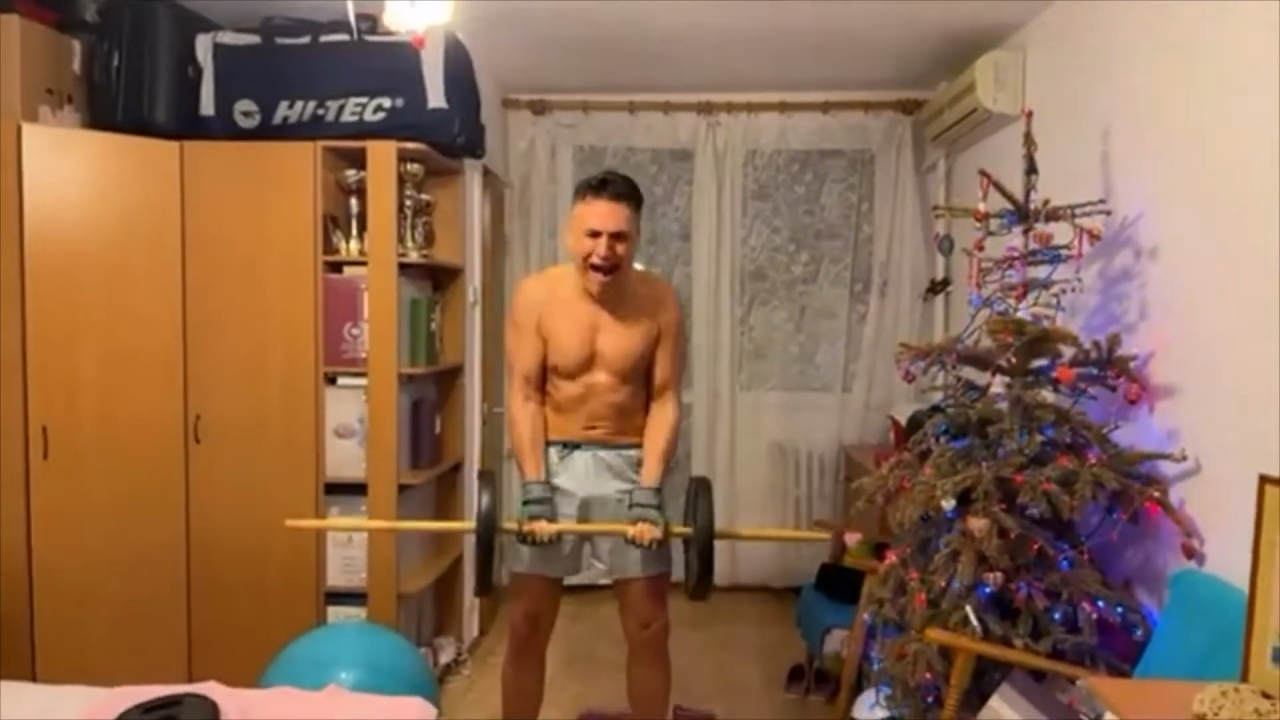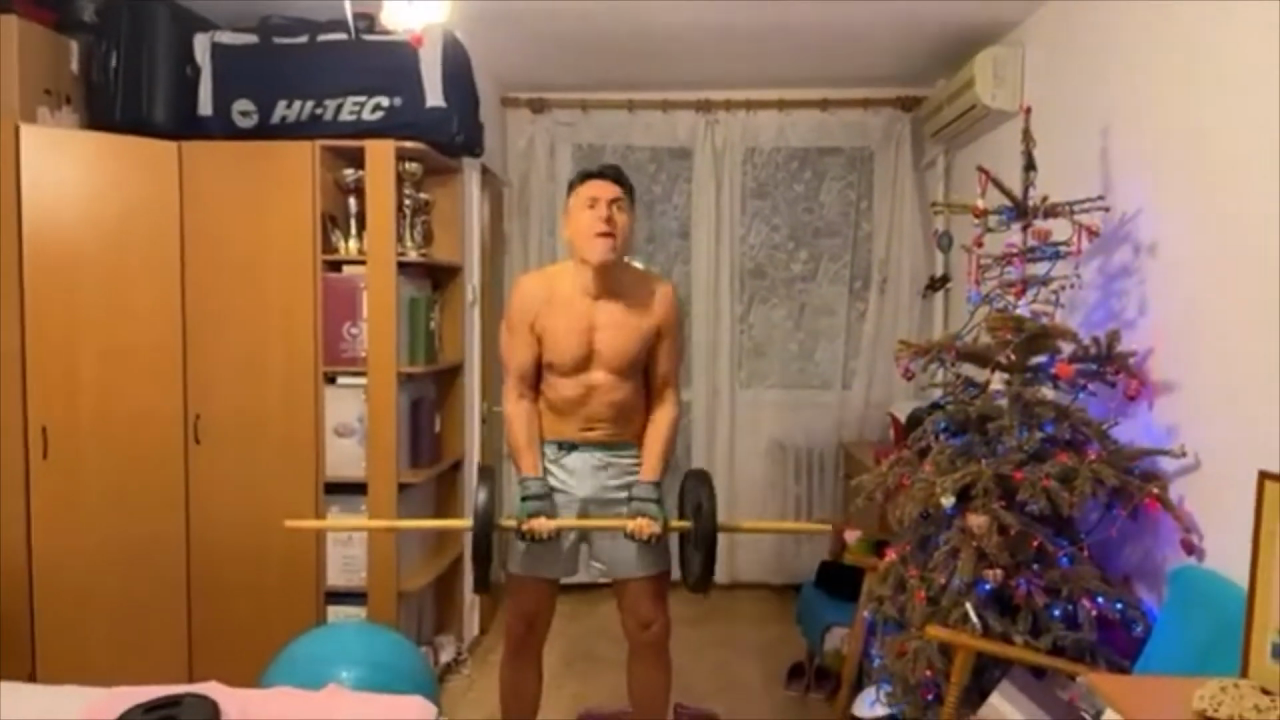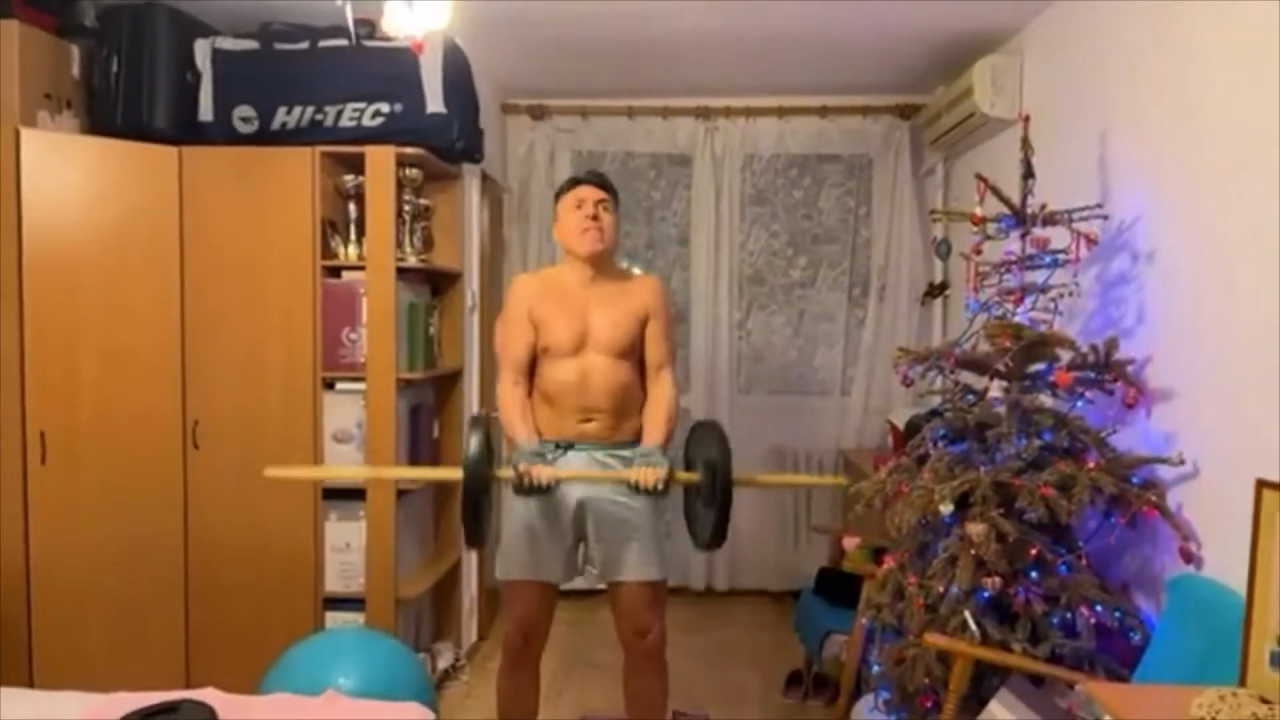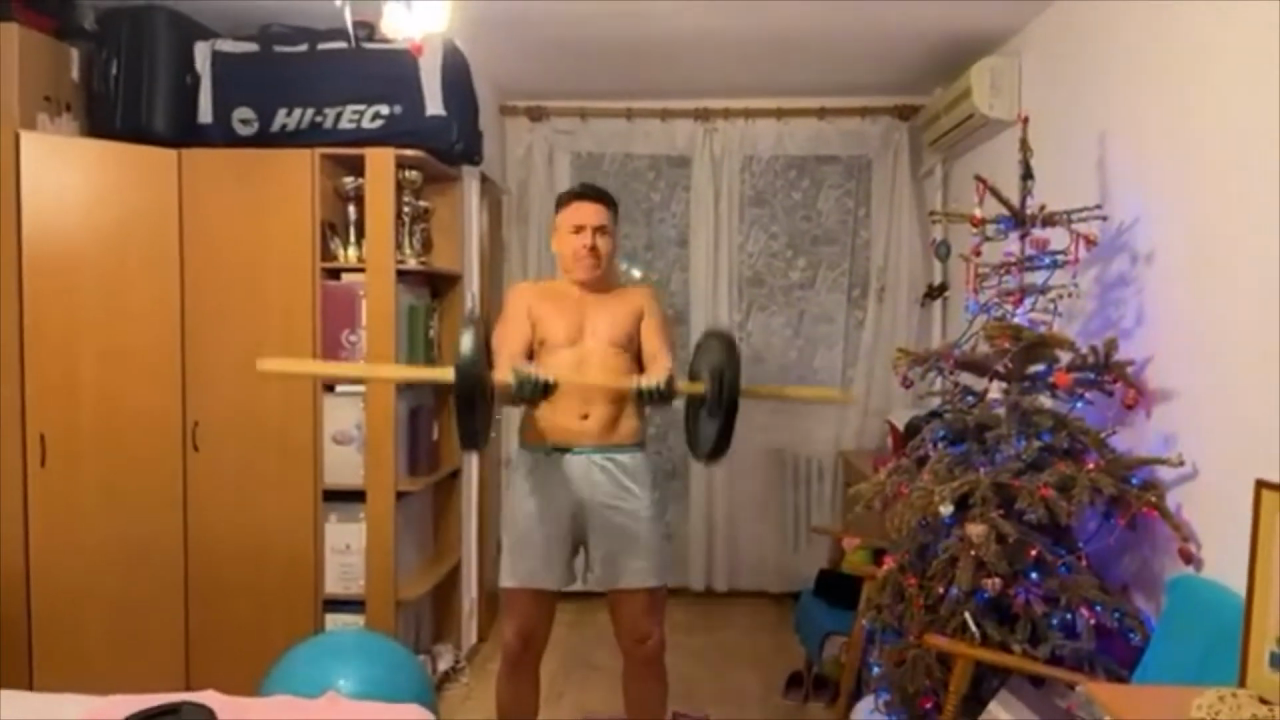
dt=0.2s
person 1, frame 1
left shoulder: (659, 301)
right shoulder: (535, 295)
left elbow: (664, 401)
right elbow: (525, 397)
left wrist: (649, 495)
right wrist: (534, 493)
left hip: (627, 467)
right hip: (554, 466)
left knee: (649, 628)
right knee: (526, 627)
person 1, frame 2
left shoulder: (658, 298)
right shoulder: (532, 293)
left elbow: (664, 398)
right elbow: (518, 395)
left wrist: (648, 490)
right wrist: (533, 491)
left hip: (624, 468)
right hip: (552, 465)
left knee: (650, 628)
right knee: (522, 629)
person 1, frame 3
left shoulder: (646, 291)
right shoulder: (528, 291)
left elbow: (661, 380)
right elbow: (511, 381)
left wrist: (653, 454)
right wrist: (527, 453)
left hip: (623, 470)
right hip: (546, 467)
left knee: (646, 634)
right knee: (521, 635)
person 1, frame 4
left shoulder: (639, 299)
right shoulder: (527, 297)
left elbow: (662, 367)
right elbow: (502, 371)
left wrist: (658, 385)
right wrist: (519, 381)
left hip: (623, 472)
right hip: (541, 471)
left knee: (645, 640)
right knee: (520, 640)
